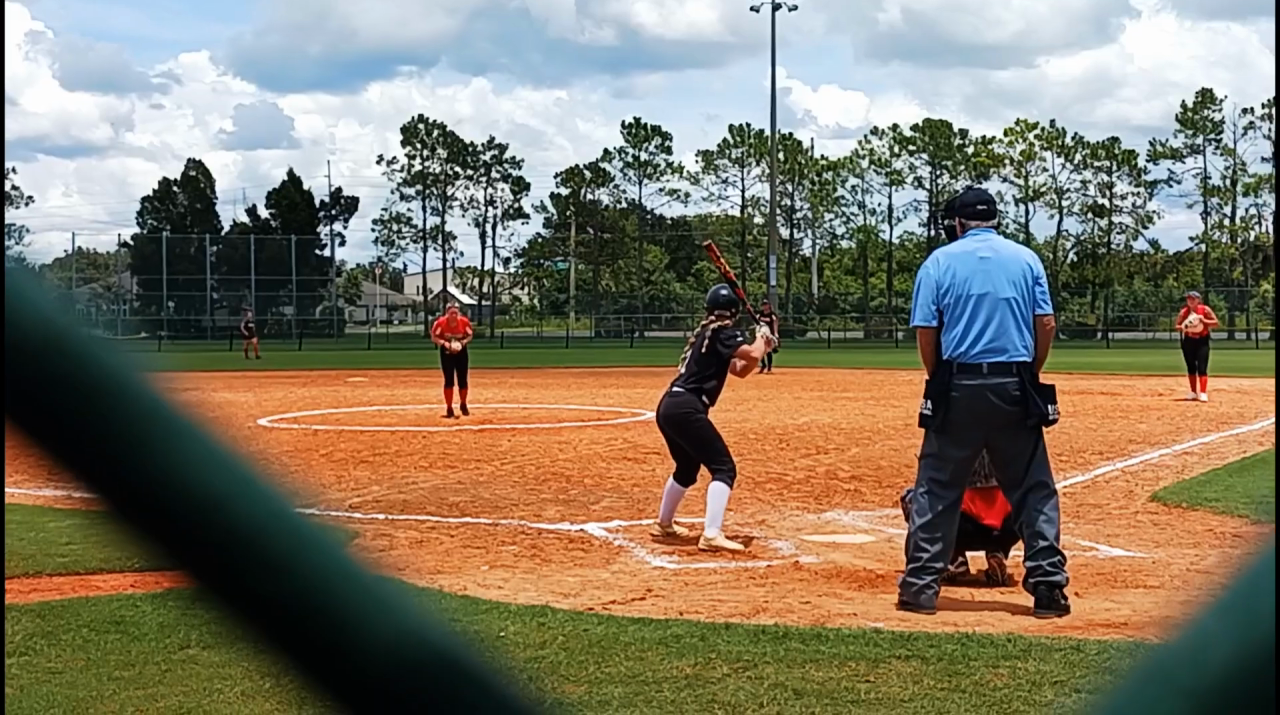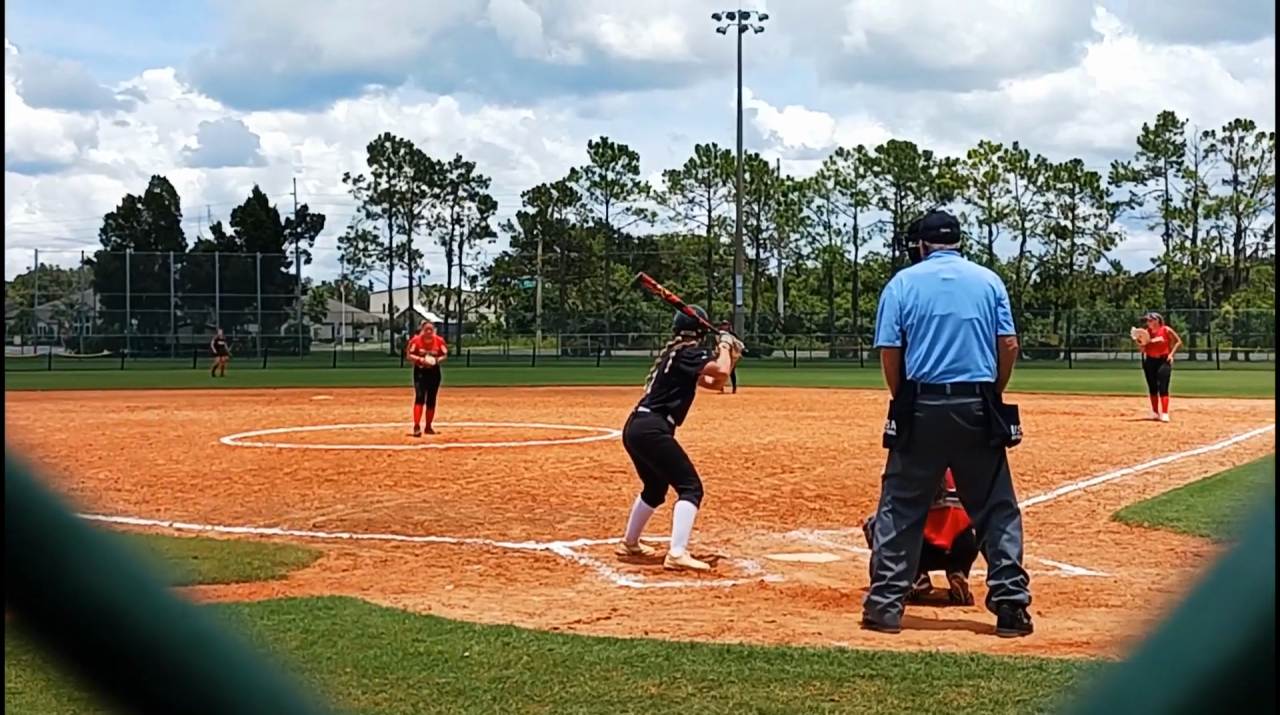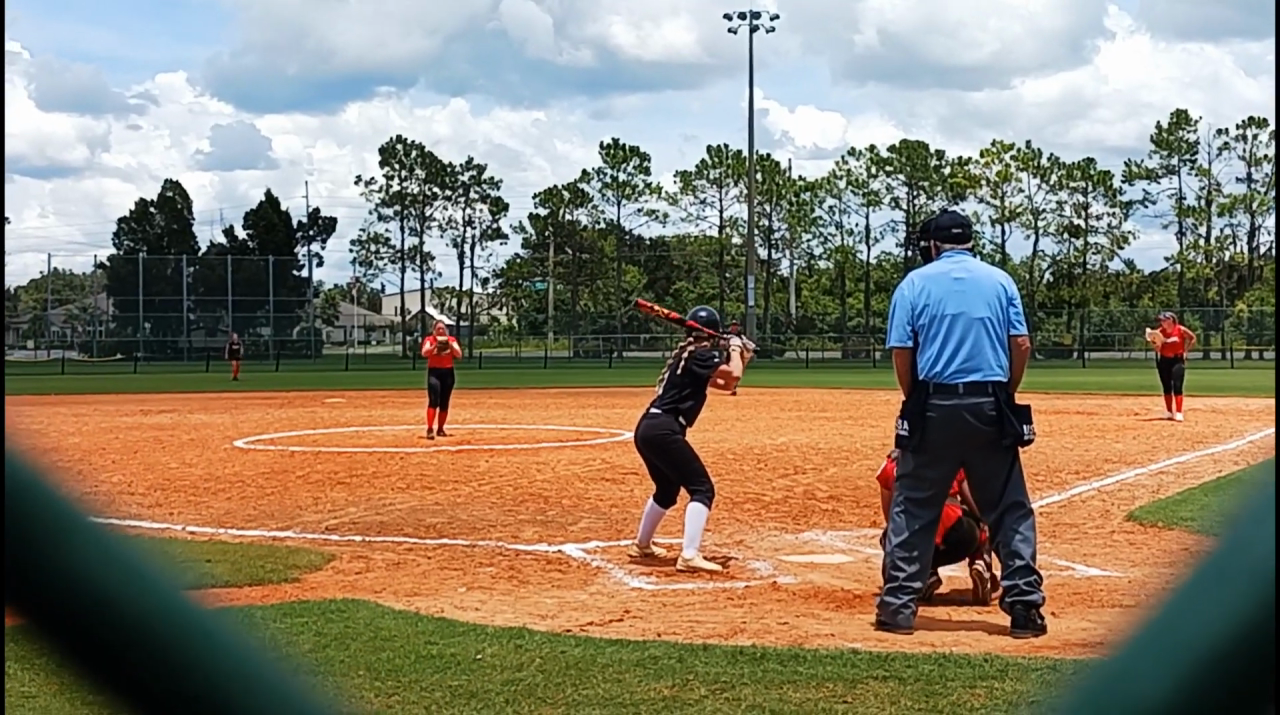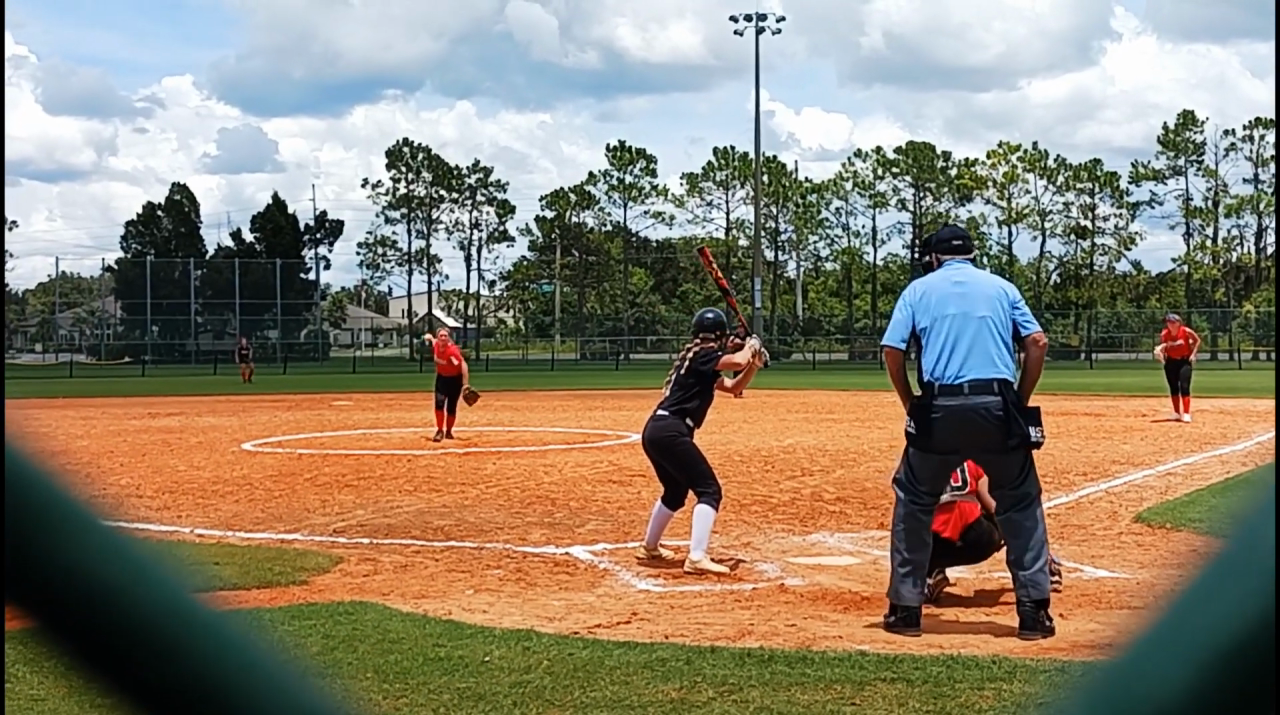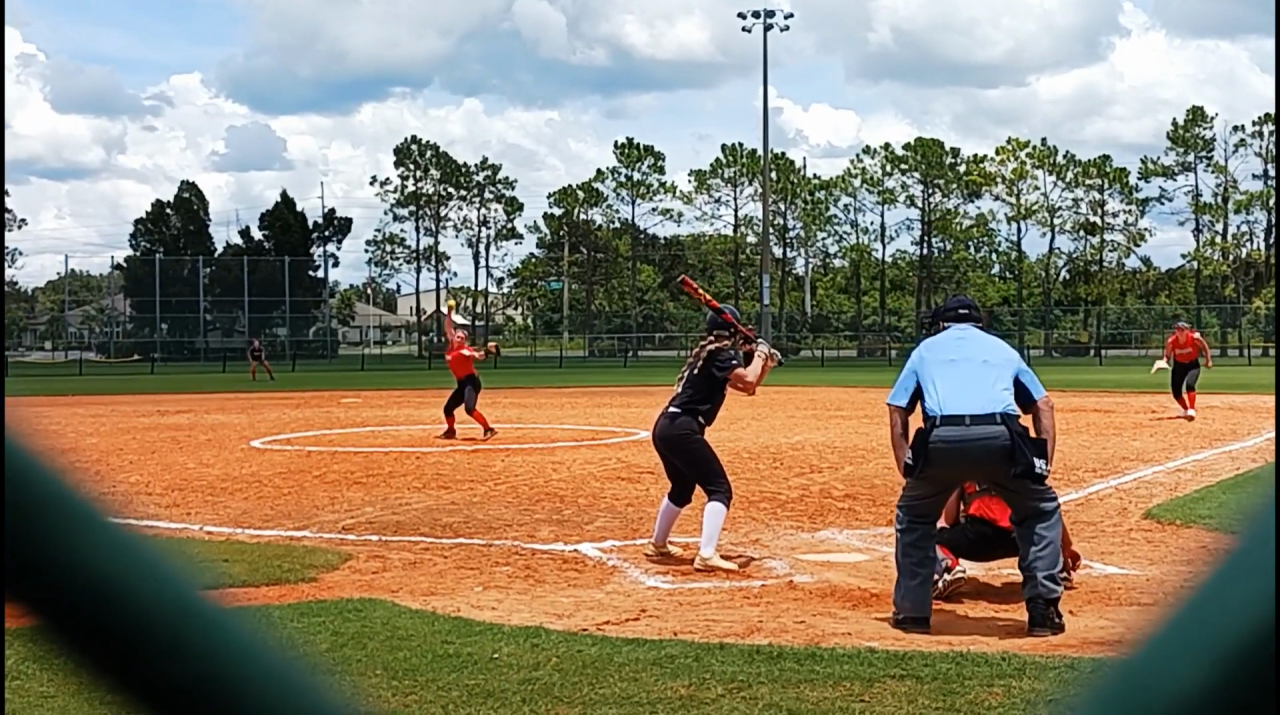
dt=0.5s
person 1, frame 1
left shoulder: (940, 261)
right shoulder: (1026, 258)
left elbow: (926, 332)
right elbow: (1046, 326)
left wrist: (939, 384)
right wrist: (1030, 377)
left hip: (958, 387)
right hip: (1015, 387)
left knee: (937, 490)
right knee: (1034, 490)
left ankle: (921, 587)
right ankle: (1048, 587)
person 1, frame 2
left shoulder: (903, 282)
right shoulder: (989, 280)
left elbow: (889, 353)
right elbow: (1009, 345)
left wrist: (903, 405)
right wrist: (992, 398)
left hip: (922, 406)
right hip: (978, 406)
left knee: (900, 509)
right knee: (997, 509)
left ankle: (885, 606)
right ankle: (1011, 606)
person 1, frame 3
left shoulder: (915, 283)
right shoulder: (1000, 280)
left elbow: (901, 354)
right elbow: (1021, 346)
left wrist: (915, 405)
right wrist: (1004, 398)
left hip: (934, 407)
right hip: (989, 406)
left knee: (912, 510)
right knee: (1010, 509)
left ankle: (898, 608)
right ankle: (1024, 607)
person 1, frame 4
left shoulder: (918, 289)
right shoulder: (1001, 287)
left elbow: (892, 351)
right elbow: (1037, 342)
left wrist: (911, 406)
right wrist: (1020, 402)
left hip: (940, 407)
right hip: (996, 405)
left knee: (913, 501)
right knee: (1021, 503)
left ankle: (906, 609)
right ankle: (1033, 610)
person 1, frame 5
left shoulder: (926, 348)
right shoulder: (1001, 347)
left elbow: (897, 414)
right elbow: (1043, 405)
left wrist: (907, 470)
right wrist: (1042, 465)
left hip: (941, 440)
right hip: (1000, 438)
left knee: (914, 515)
right knee: (1040, 510)
left ankle: (912, 611)
right ankle: (1043, 610)
person 2, frame 1
left shoulder: (706, 333)
right shoulder: (723, 333)
left elbow: (740, 370)
right elbow: (753, 356)
left wrist: (763, 348)
right wrist: (761, 335)
left hip: (669, 407)
right hip: (687, 409)
left knee: (687, 467)
right knee: (724, 468)
left ankle: (663, 524)
right ankle: (711, 535)
person 2, frame 2
left shoulder: (675, 354)
right shoulder: (688, 353)
left elbow: (714, 383)
right elbow: (721, 371)
left wrist: (730, 356)
right wrist: (724, 346)
left hip: (636, 427)
right hip: (652, 429)
left knee: (656, 487)
right knee: (690, 487)
left ankle: (629, 542)
right ankle: (677, 554)
person 2, frame 3
left shoulder: (687, 355)
right shoulder: (699, 355)
left elbow: (725, 384)
right elbow: (734, 375)
left wrist: (741, 357)
right wrist: (735, 349)
left hip: (648, 429)
right hip: (664, 430)
left knee: (668, 489)
right knee: (702, 488)
left ankle: (642, 544)
right ankle: (689, 556)
person 2, frame 4
left shoulder: (697, 359)
right shoulder: (704, 355)
left elbow: (733, 388)
right elbow: (737, 361)
left wrist: (754, 364)
right wrist: (751, 345)
left hip: (655, 431)
right hip: (670, 433)
left knee: (675, 491)
right knee: (709, 490)
left ankle: (649, 547)
right ankle: (697, 558)
person 2, frame 5
left shoulder: (708, 354)
right shoulder: (719, 354)
left elbow: (746, 388)
right elbow: (748, 379)
left wrist: (766, 364)
right wrist: (760, 354)
left hip: (666, 428)
right hip: (683, 430)
left knee: (682, 488)
right knee: (720, 489)
left ankle: (658, 543)
right ankle: (706, 555)
